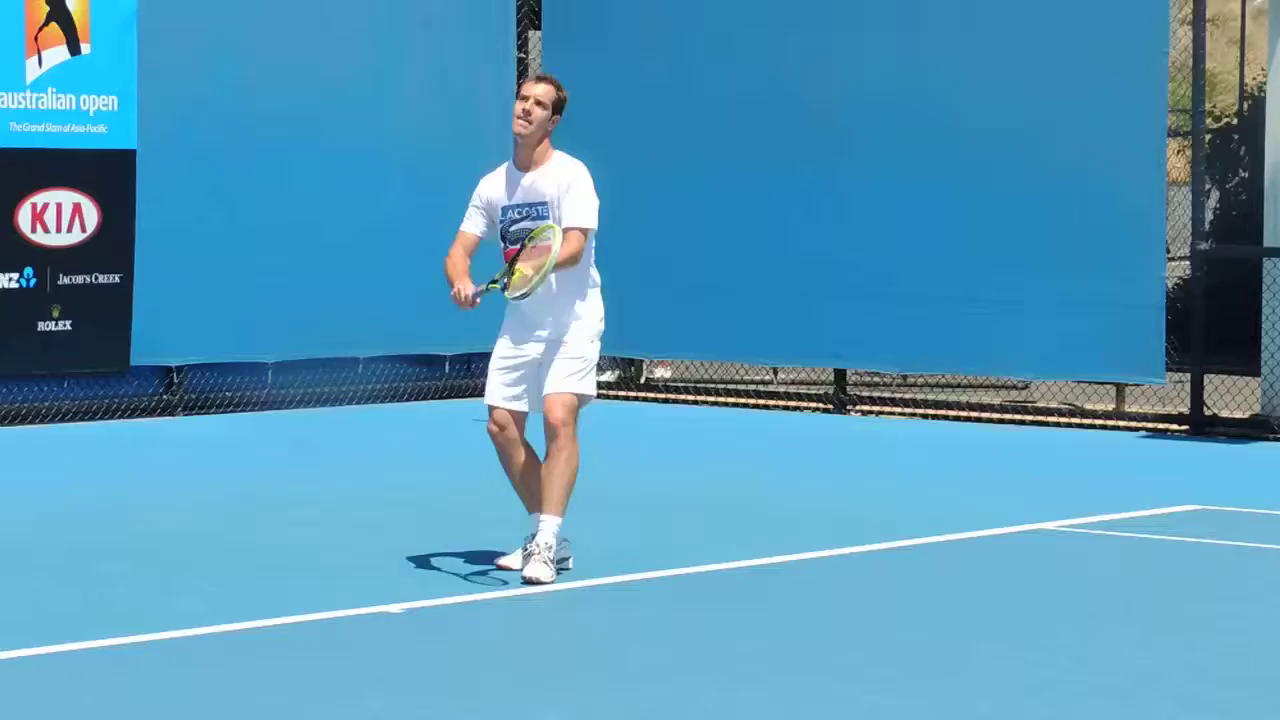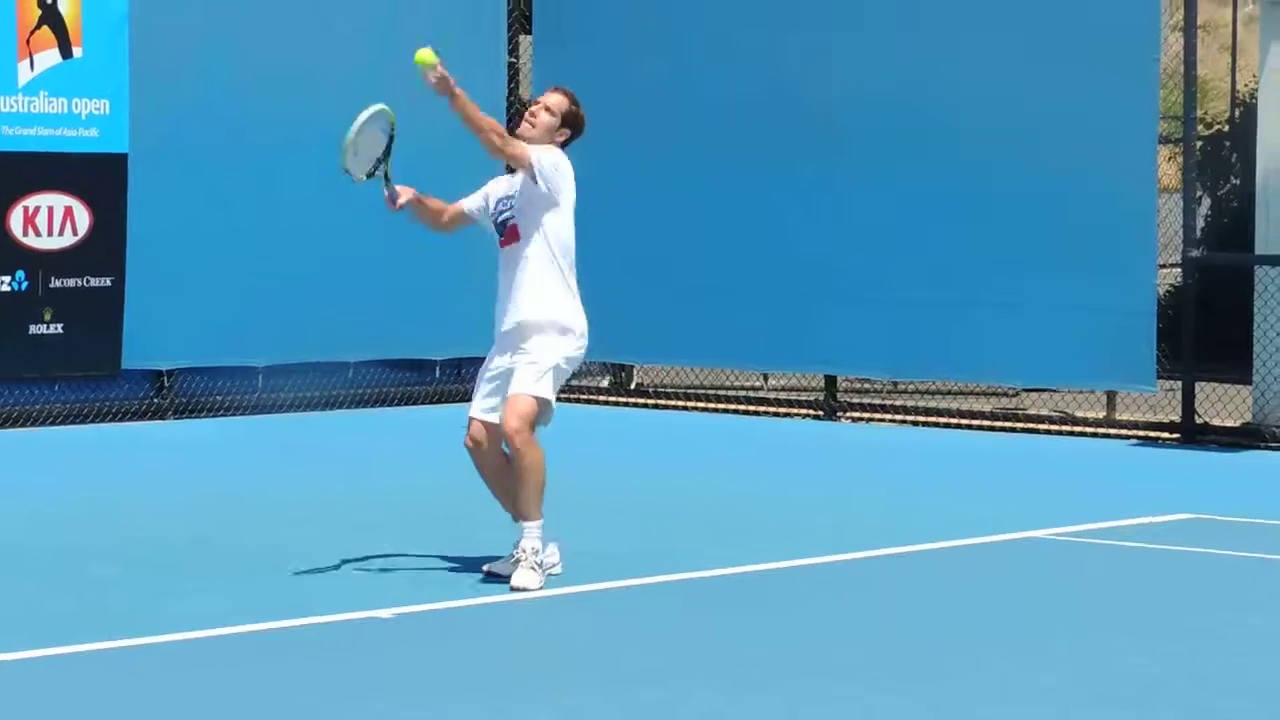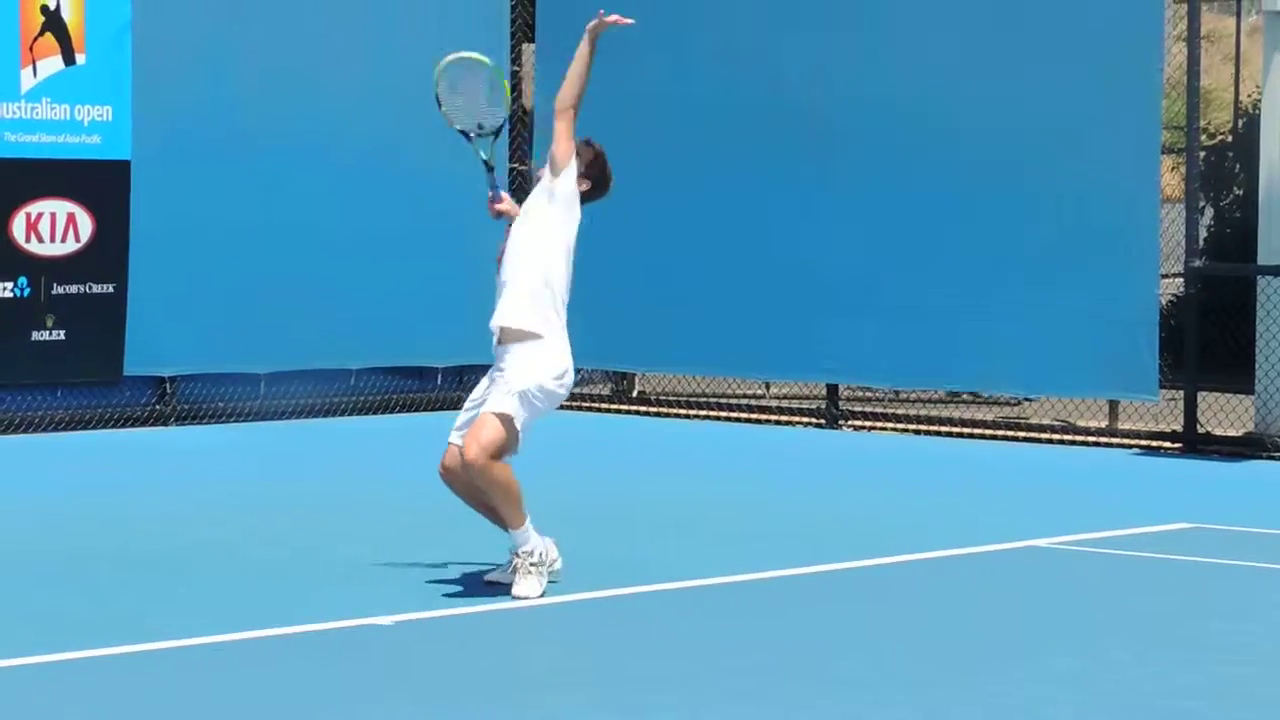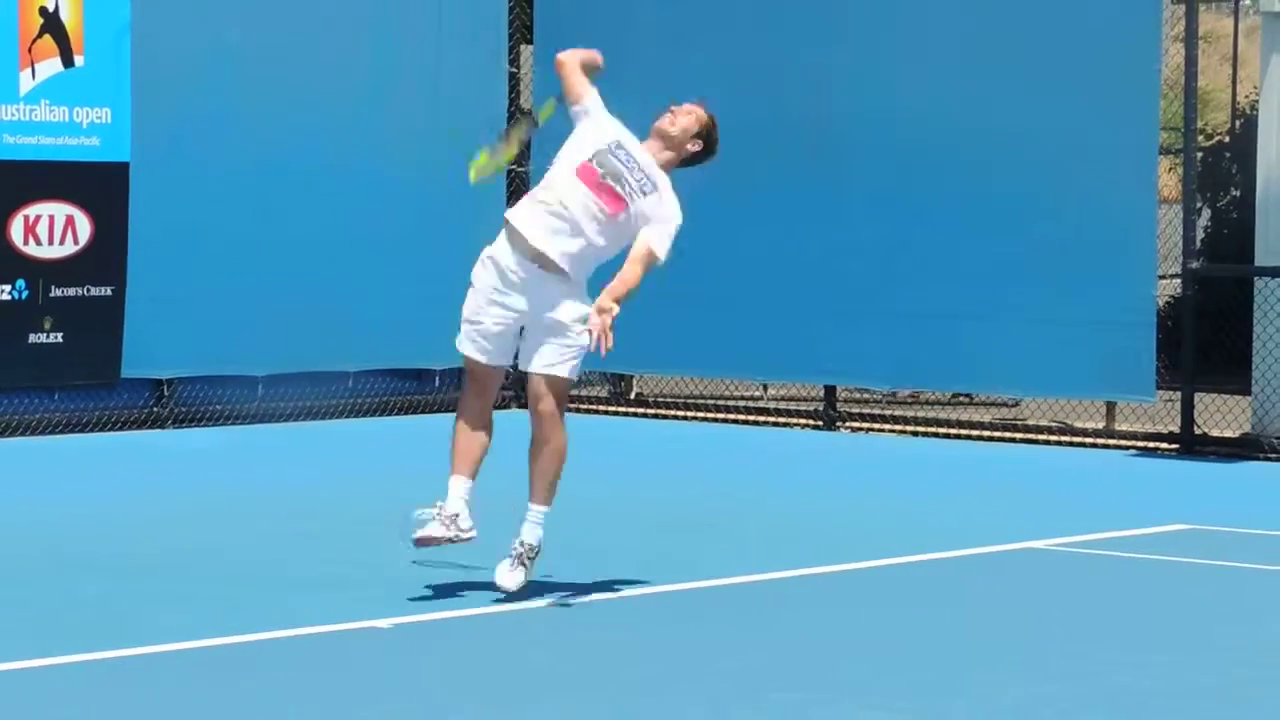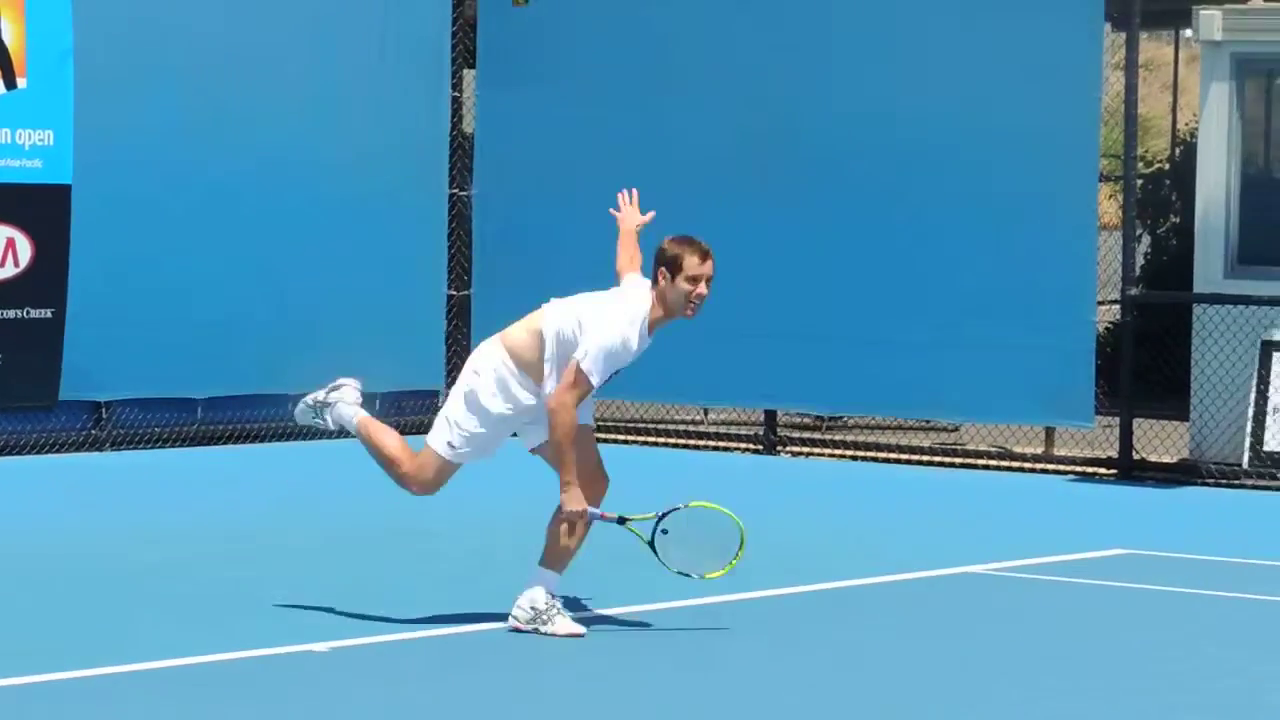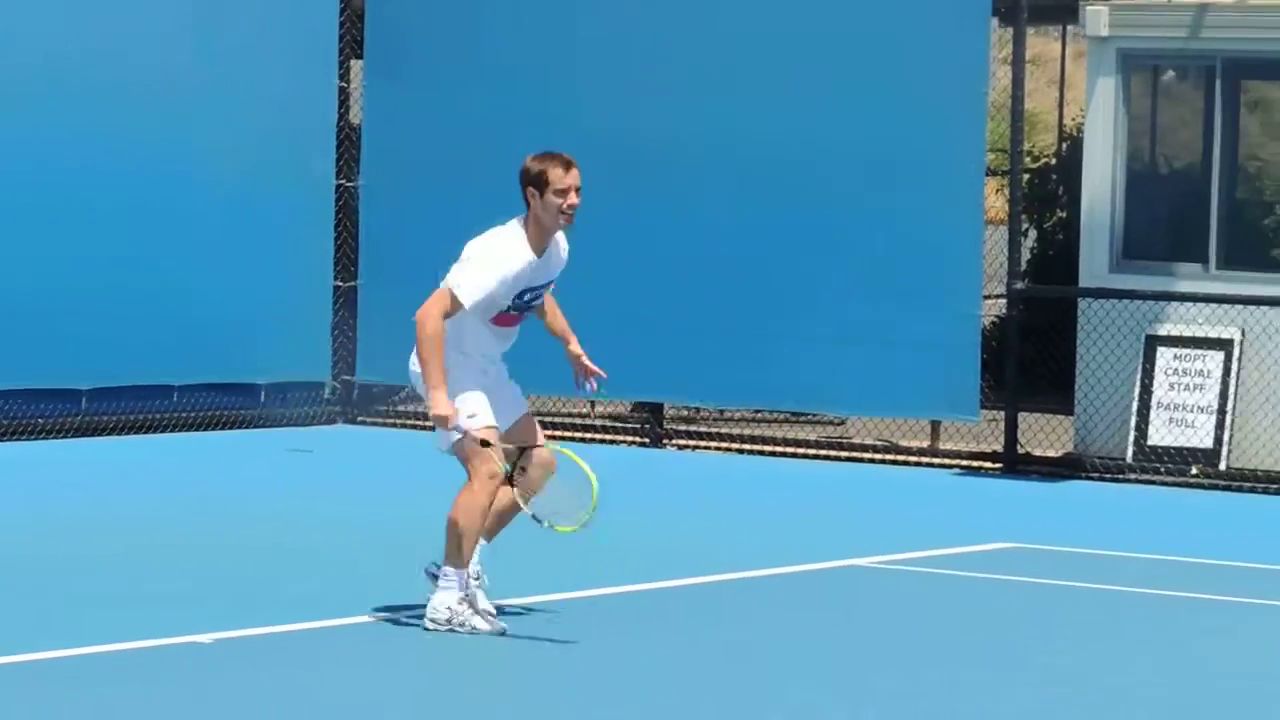
dt=0.4s
person 1, frame 1
left shoulder: (571, 173)
right shoulder: (492, 185)
left elbow: (576, 247)
right elbow: (461, 248)
right wrist: (460, 280)
left hip: (571, 323)
right hip: (520, 327)
left knee: (558, 419)
right knee: (502, 425)
left ankle: (548, 543)
right ankle: (545, 535)
person 1, frame 2
left shoulder: (554, 168)
right shoulder: (504, 189)
left elbow: (504, 144)
right elbow: (447, 218)
left wrist: (452, 95)
right wrist: (415, 199)
left hip: (551, 329)
right hip: (512, 337)
left knee: (513, 434)
right knee: (479, 441)
left ankle: (532, 547)
right ankle: (534, 546)
person 1, frame 3
left shoulder: (558, 199)
right shoulder: (544, 218)
left elbow: (564, 109)
left wrist: (590, 37)
right wrist: (516, 217)
left hip: (535, 360)
right hip: (507, 363)
left knee: (476, 453)
right knee: (454, 468)
left ankle: (533, 549)
right ankle: (530, 548)
person 1, frame 4
left shoulder: (665, 207)
right shoulder: (607, 133)
left elbow: (638, 263)
right elbow: (566, 63)
left wrist: (606, 304)
left hip: (562, 295)
right hip: (508, 267)
left knee: (548, 407)
right knee: (477, 399)
left ankle: (529, 542)
right ankle: (455, 512)
person 1, frame 5
left shoulder: (640, 297)
right shoulder: (620, 331)
left elbow: (627, 261)
right elbow: (563, 403)
left wrist: (628, 224)
right wrist: (569, 485)
left hip: (546, 386)
right hip: (501, 378)
left knee: (593, 485)
right knee: (420, 477)
left ankle: (537, 601)
right ankle: (345, 405)
person 1, frame 6
left shoulder: (557, 246)
right shoulder: (499, 255)
right elbow: (428, 315)
left wrist: (573, 347)
right wrist: (437, 393)
left hip: (485, 367)
right hip: (451, 369)
left knee: (539, 463)
right knee: (486, 472)
left ankle: (459, 563)
right ankle: (447, 602)
